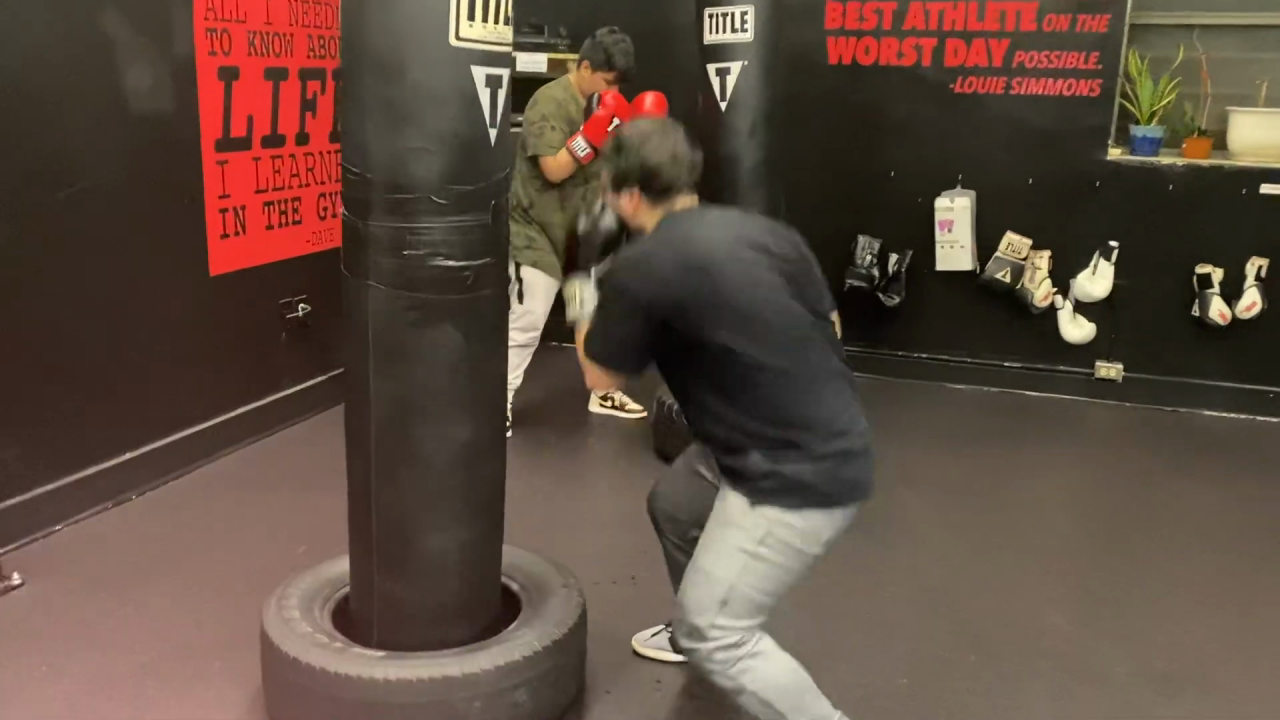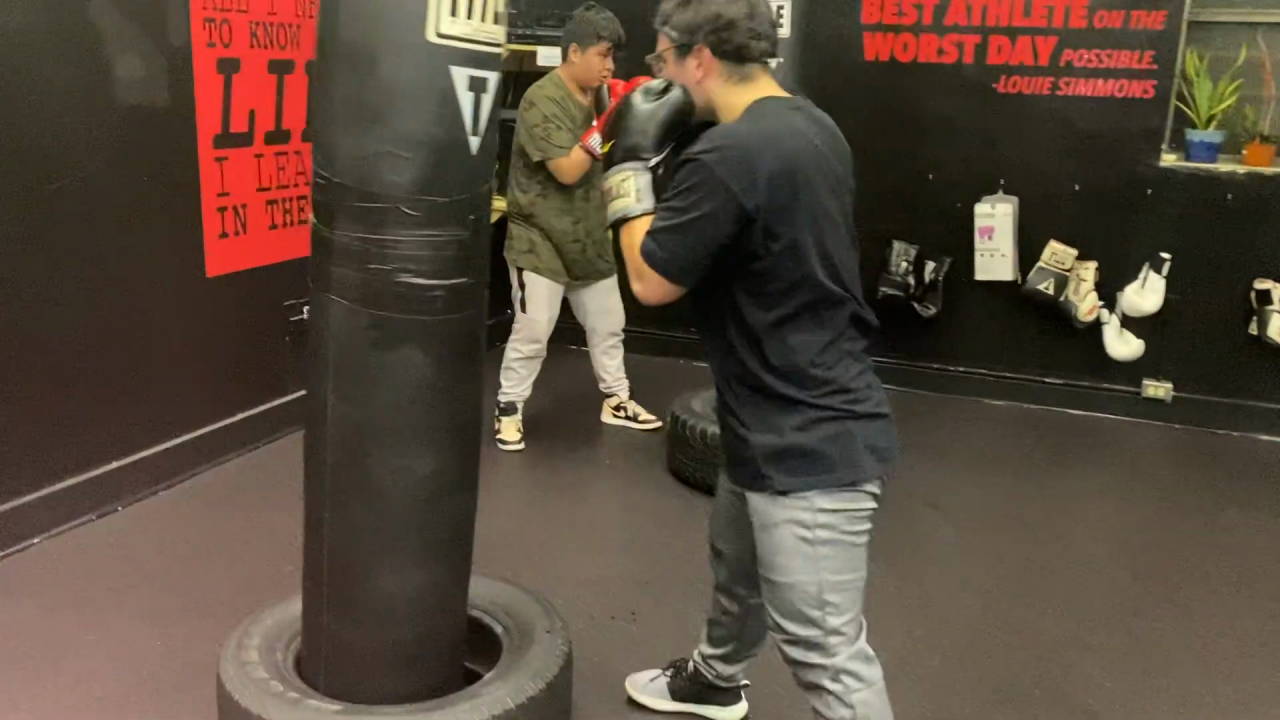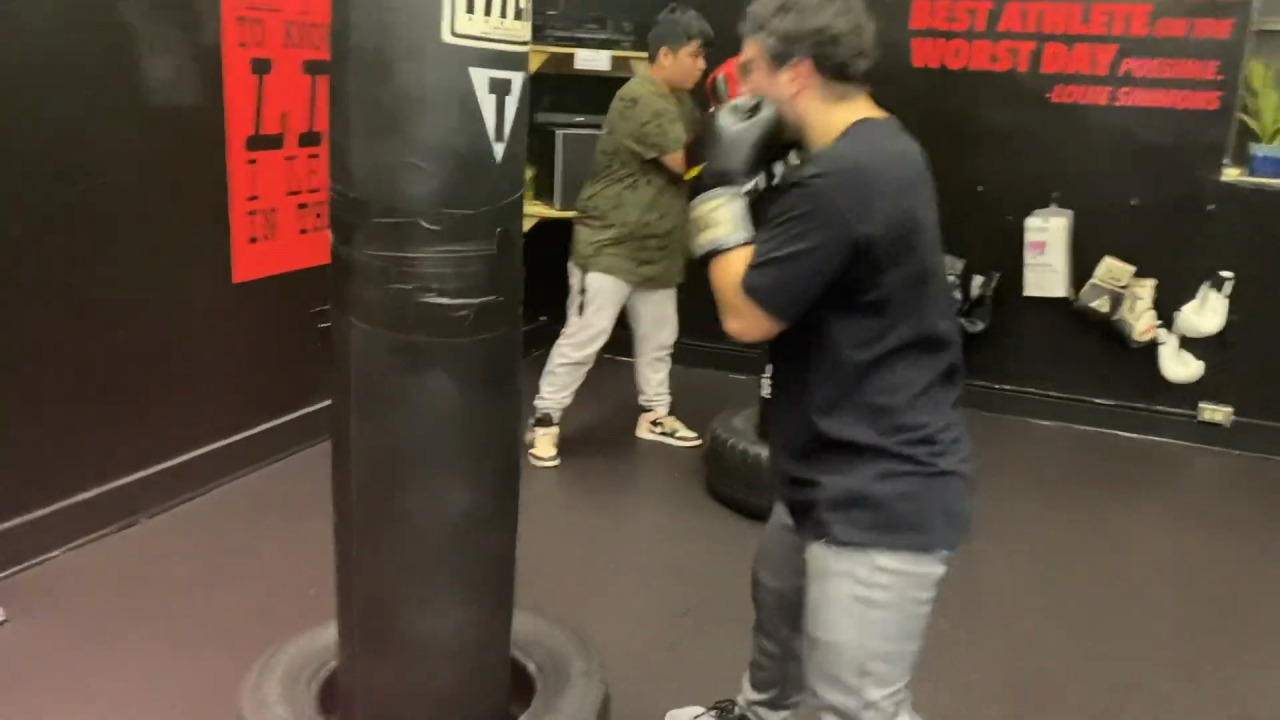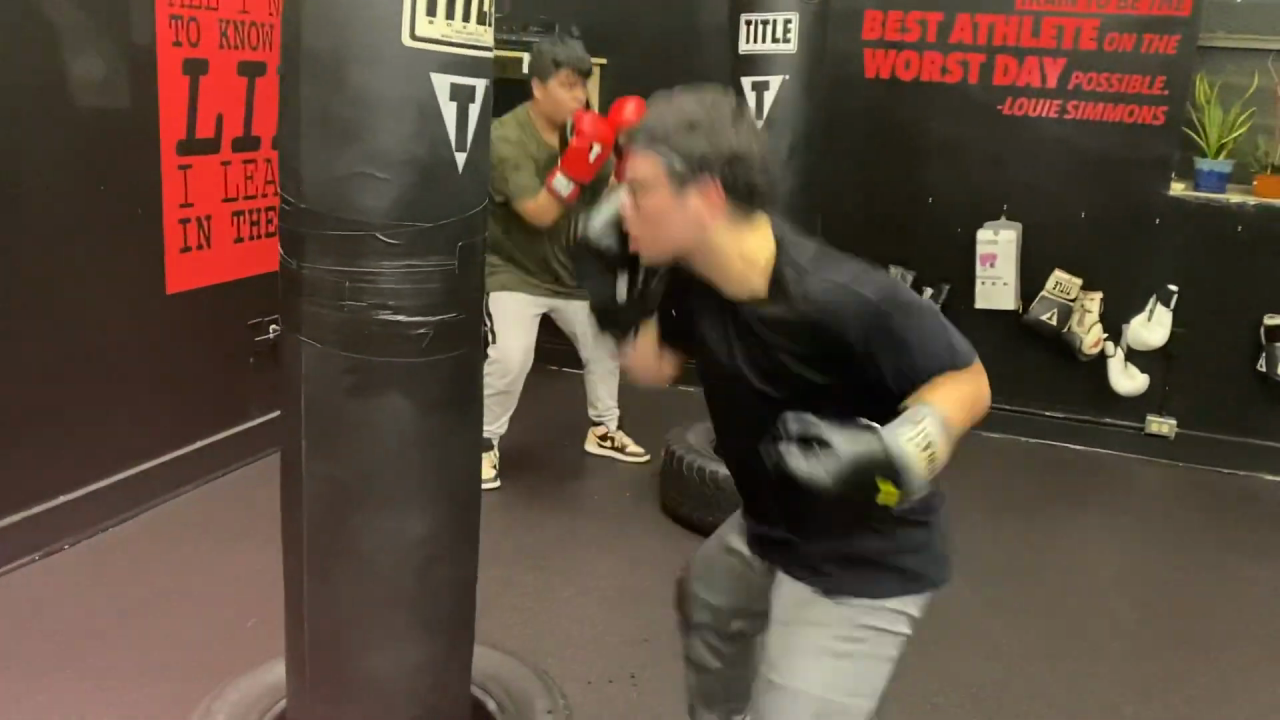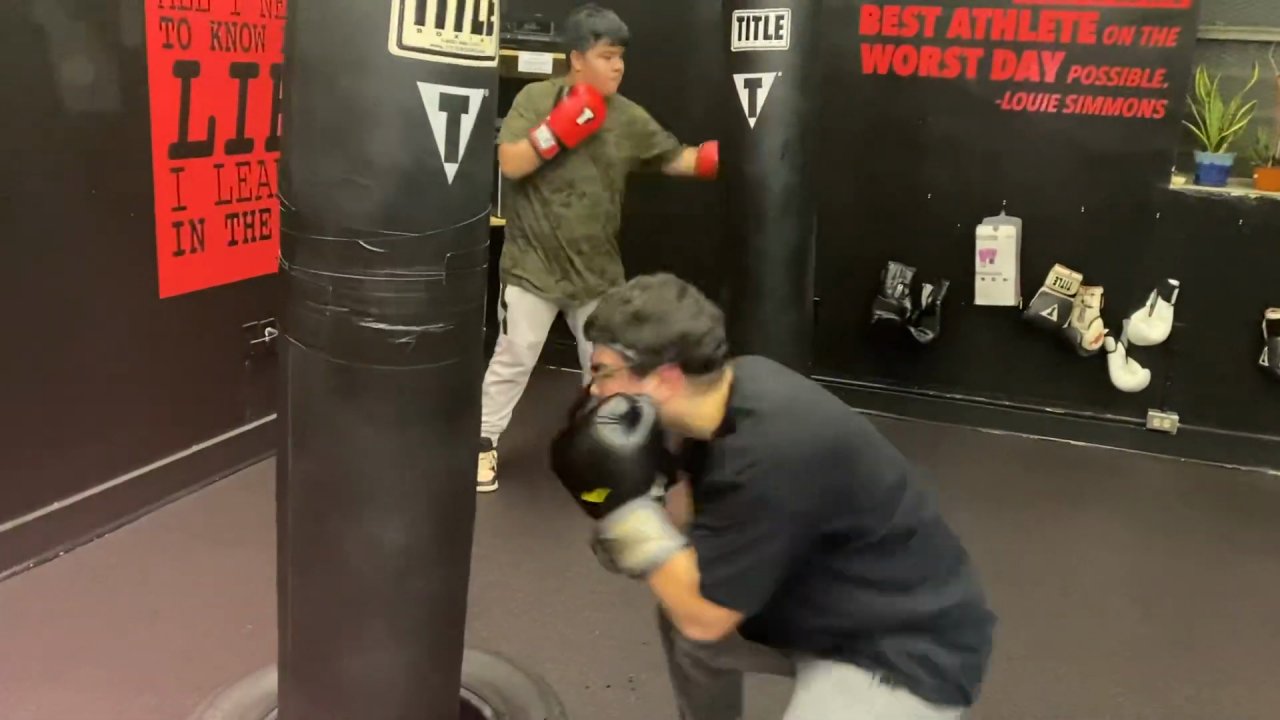
dt=0.7s
person 1, frame 1
left shoulder: (644, 270)
right shoulder: (766, 232)
left elbow: (599, 372)
right elbow: (827, 324)
left wrist: (585, 276)
left hip: (800, 473)
right hip: (811, 439)
left knee: (710, 633)
right knee: (672, 505)
right ankle: (701, 626)
person 1, frame 2
left shoulder: (734, 155)
right shoulder: (807, 126)
left elbow: (650, 280)
left wrist: (632, 161)
right wrist: (654, 156)
left hip: (809, 443)
right hip: (776, 427)
left knee: (821, 647)
right knee: (738, 564)
person 1, frame 3
left shoulder: (844, 176)
right shoulder: (881, 149)
left elbow: (747, 316)
right elbow: (792, 265)
left wrist: (722, 186)
right wrist: (735, 179)
left hip: (879, 490)
right hip: (832, 466)
right knee: (780, 596)
person 1, frame 4
left shoulder: (836, 296)
right shoulder: (696, 271)
left elbow: (967, 385)
right elbow: (651, 366)
left wrist: (893, 458)
left hip: (862, 556)
right knee: (706, 598)
person 1, frame 5
left shoulder: (762, 455)
right shoulder: (743, 385)
left elbow: (703, 614)
right elbow: (686, 520)
left wrist: (620, 500)
right wrist: (613, 488)
left hip: (909, 654)
right knee: (684, 632)
person 2, frame 1
left shoulder: (601, 102)
right shoulder: (549, 102)
right elbow: (553, 171)
right wrist: (595, 129)
right hip: (539, 237)
right knee: (524, 325)
left ankle: (604, 391)
right ankle: (499, 401)
person 2, frame 2
left shoulder: (599, 95)
right shoulder: (542, 100)
right elbow: (568, 170)
left hip: (590, 240)
right hip: (540, 242)
left knee: (607, 325)
right knee: (531, 334)
left ankle: (616, 399)
right ankle: (508, 410)
person 2, frame 3
left shoulder: (673, 97)
right shoulder: (641, 99)
right elbow: (685, 163)
left hip: (654, 244)
right hip: (609, 243)
left knee: (659, 336)
right knee: (584, 338)
left ankle: (654, 414)
right ankle: (545, 420)
person 2, frame 4
left shoulder: (586, 130)
right shoulder: (506, 139)
right elbow: (540, 215)
right wrist: (577, 164)
left hip: (574, 268)
right hip: (513, 268)
left knee: (603, 347)
right knee: (509, 360)
left ankle: (603, 429)
right ankle: (484, 443)
person 2, frame 5
left shoulder: (626, 113)
right shoulder: (537, 98)
left elbow: (675, 159)
right elbow: (510, 165)
left wrist: (713, 159)
right wrist: (560, 127)
left hip: (596, 264)
right hip: (533, 262)
right knee: (514, 357)
right ankle: (484, 443)
